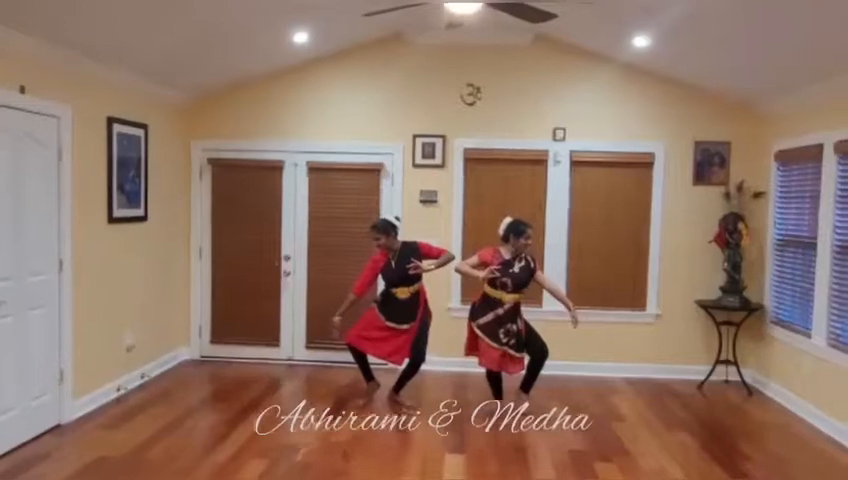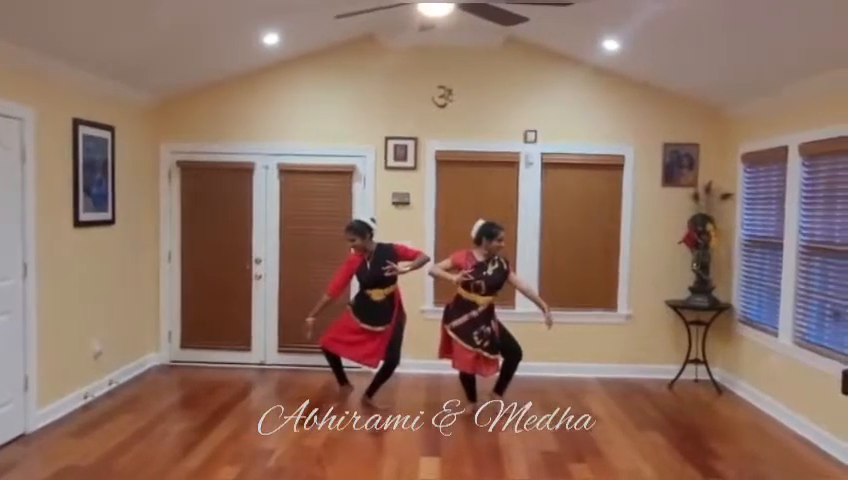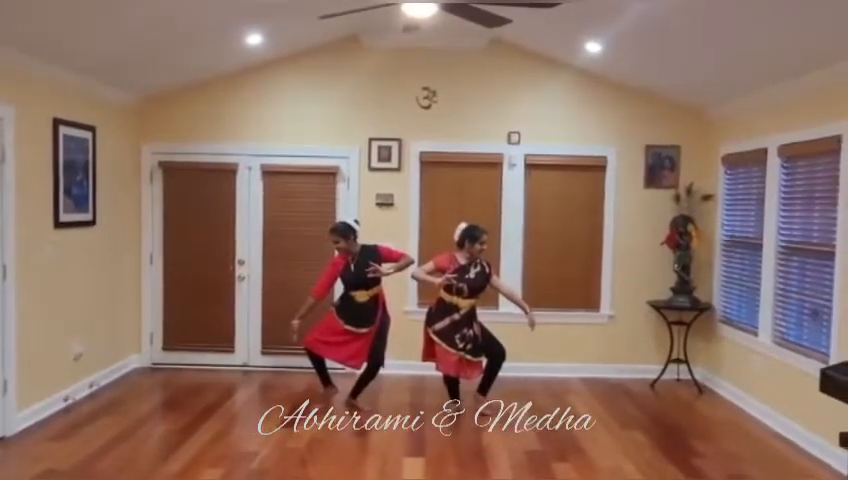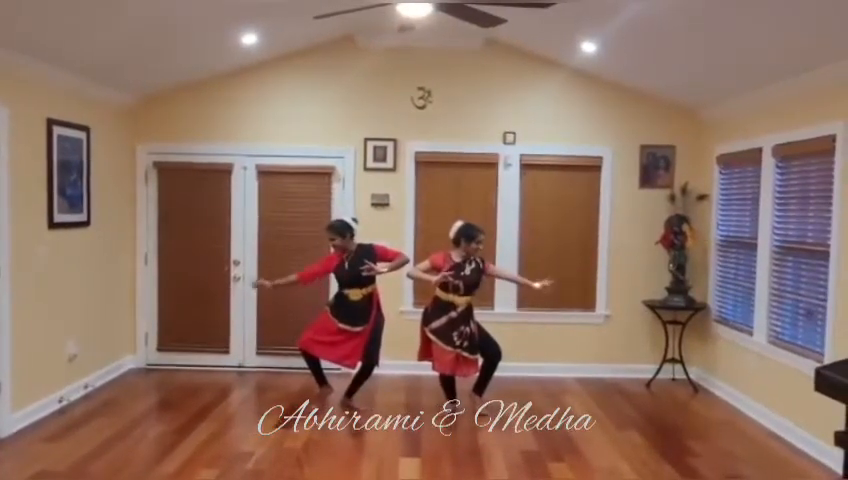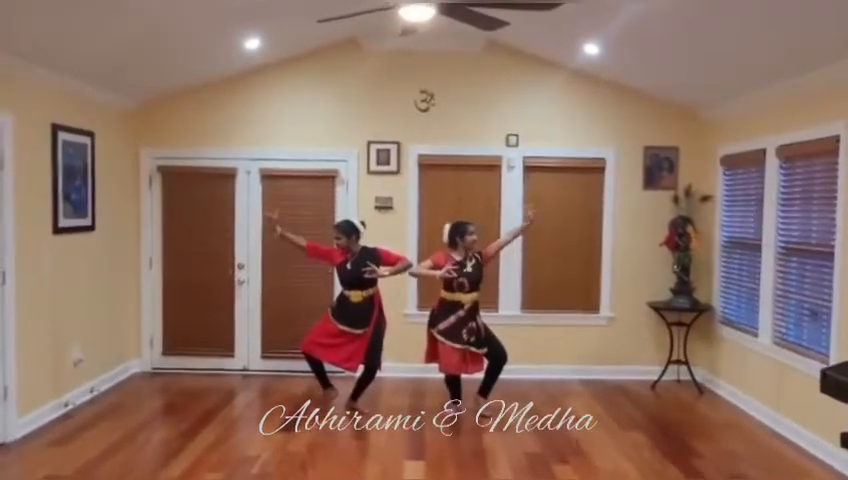
dt=1s
person 1, frame 1
left shoulder: (415, 249)
right shoulder: (378, 260)
left elbow: (449, 255)
right elbow: (358, 289)
left wrist: (430, 267)
right wrist: (338, 315)
left hip: (414, 311)
right hip: (387, 309)
left knee: (417, 358)
right knee: (354, 340)
left ankle: (394, 394)
right ankle: (371, 383)
person 1, frame 2
left shoulder: (390, 250)
right shoulder: (353, 260)
left elbow: (424, 257)
right elbow: (333, 289)
left wrist: (405, 269)
right wrist: (312, 316)
left hip: (389, 313)
right hip: (362, 310)
left knee: (392, 360)
right knee: (328, 343)
left ankle: (368, 396)
right ankle: (344, 385)
person 1, frame 3
left shoulder: (374, 252)
right shoulder: (338, 262)
left elbow: (408, 259)
right elbow: (318, 291)
left wrist: (388, 271)
right wrist: (298, 318)
left hip: (373, 314)
right hip: (345, 311)
left knee: (375, 361)
right knee: (311, 343)
left ankle: (352, 397)
right ankle: (328, 386)
person 1, frame 4
left shoulder: (371, 251)
right shoulder: (333, 260)
left elbow: (403, 258)
right elbow: (304, 275)
left wrist: (383, 269)
right wrist: (272, 284)
left hip: (367, 313)
right hip: (340, 311)
left knee: (369, 361)
right knee: (307, 344)
left ankle: (347, 398)
right ankle: (323, 386)
person 1, frame 5
left shoulder: (374, 254)
right shoulder: (336, 255)
left elbow: (406, 263)
right elbow: (305, 245)
left wrist: (385, 272)
right wrist: (280, 231)
left hip: (368, 315)
right hip: (342, 312)
left knee: (371, 364)
right knee: (310, 347)
left ankle: (352, 401)
right ankle: (328, 388)
person 2, frame 1
left shoulder: (527, 262)
right shoulder: (491, 254)
left elbow: (548, 285)
right elbow: (460, 266)
left wrist: (569, 306)
right wrist: (480, 274)
left hip: (512, 316)
right hip: (488, 314)
left knee: (540, 351)
right knee: (492, 359)
left ankle: (524, 392)
right ankle: (497, 400)
person 2, frame 2
left shoulder: (501, 264)
right shoulder: (464, 257)
left elbow: (522, 286)
right elbow: (433, 269)
left wrist: (544, 307)
right wrist: (454, 277)
left hip: (485, 318)
right hip: (462, 316)
left knee: (514, 352)
right knee: (466, 362)
left ankle: (497, 393)
right ankle: (472, 402)
person 2, frame 3
left shoulder: (483, 267)
right shoulder: (447, 261)
left elbow: (504, 289)
right elbow: (416, 273)
left wrist: (526, 309)
right wrist: (437, 281)
left hip: (468, 321)
right hip: (444, 320)
left knee: (497, 353)
right knee: (450, 364)
left ankle: (481, 394)
right ankle: (456, 403)
person 2, frame 4
left shoulder: (478, 263)
right shoulder: (442, 259)
left elbow: (505, 274)
right elbow: (412, 272)
left wrist: (532, 284)
right wrist: (433, 279)
left hip: (464, 319)
right hip: (441, 318)
left knee: (493, 353)
right knee: (446, 363)
left ankle: (477, 394)
right ankle: (452, 404)
person 2, frame 5
left shoulder: (478, 258)
right shoulder: (442, 258)
left elbow: (505, 240)
right elbow: (413, 270)
left wrist: (525, 224)
right wrist: (437, 274)
left hip: (471, 317)
right hip: (447, 318)
left knee: (499, 356)
right knee: (452, 365)
left ankle: (482, 396)
right ankle: (456, 405)
